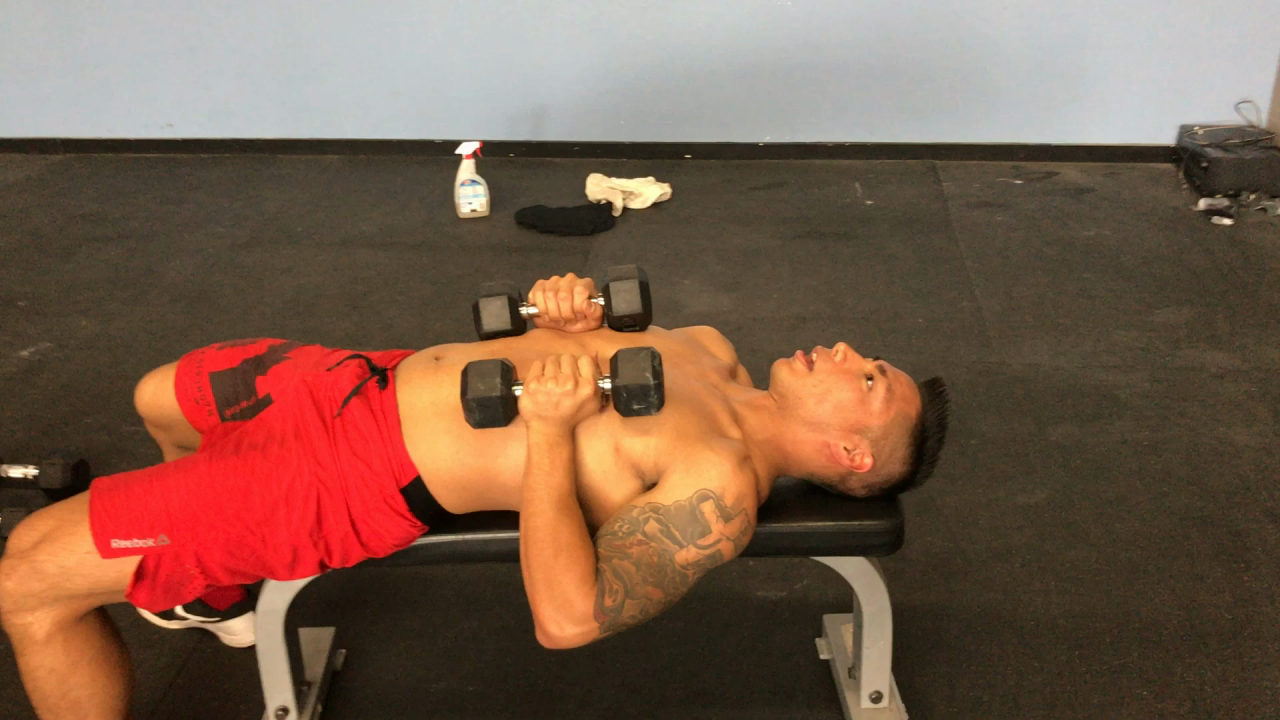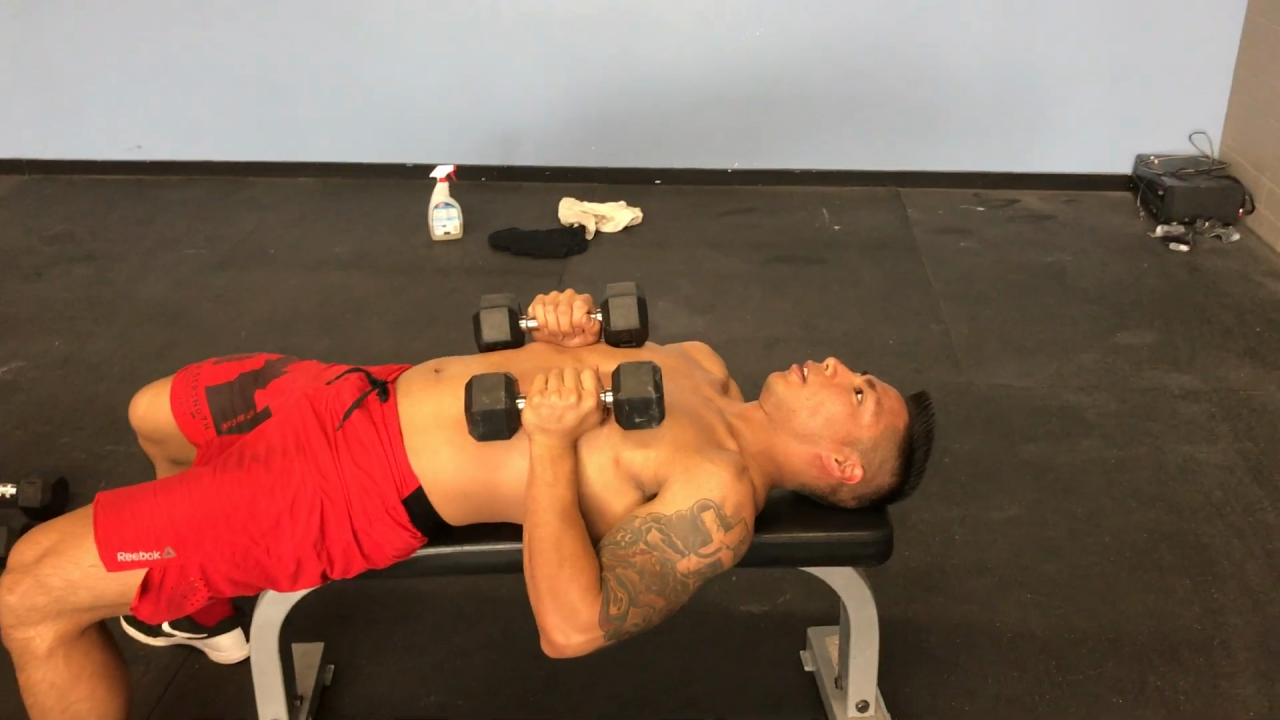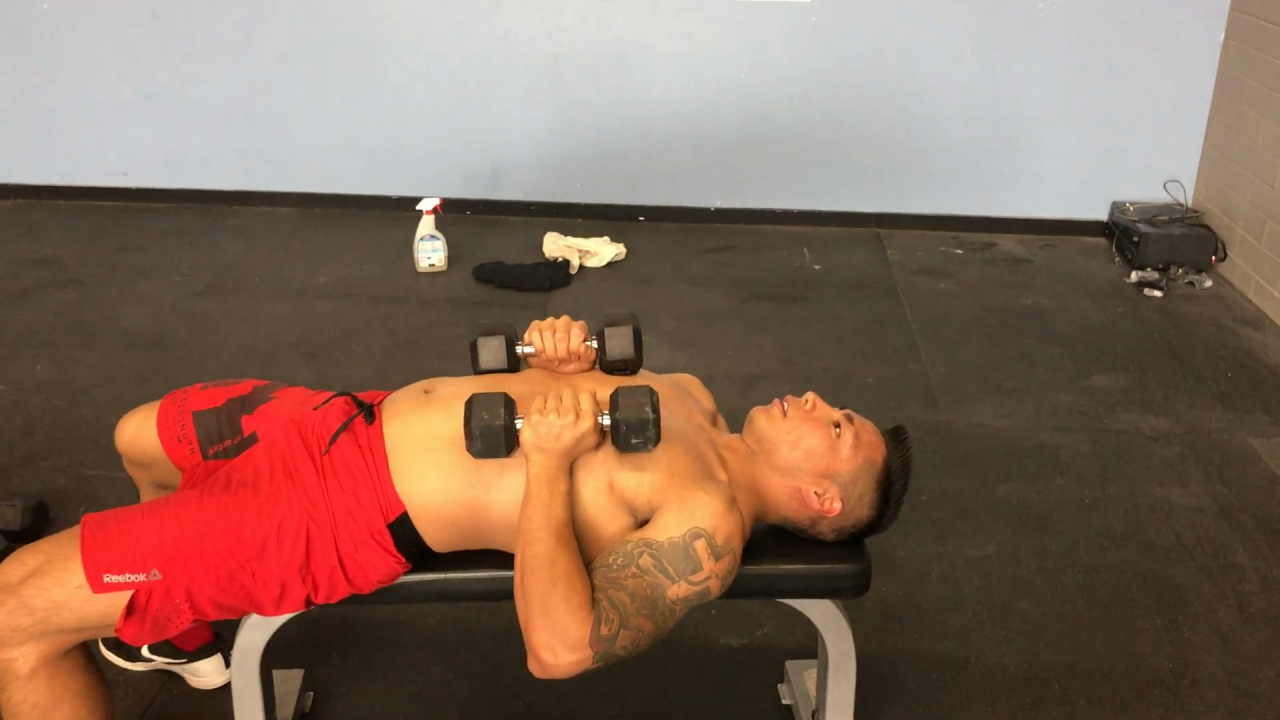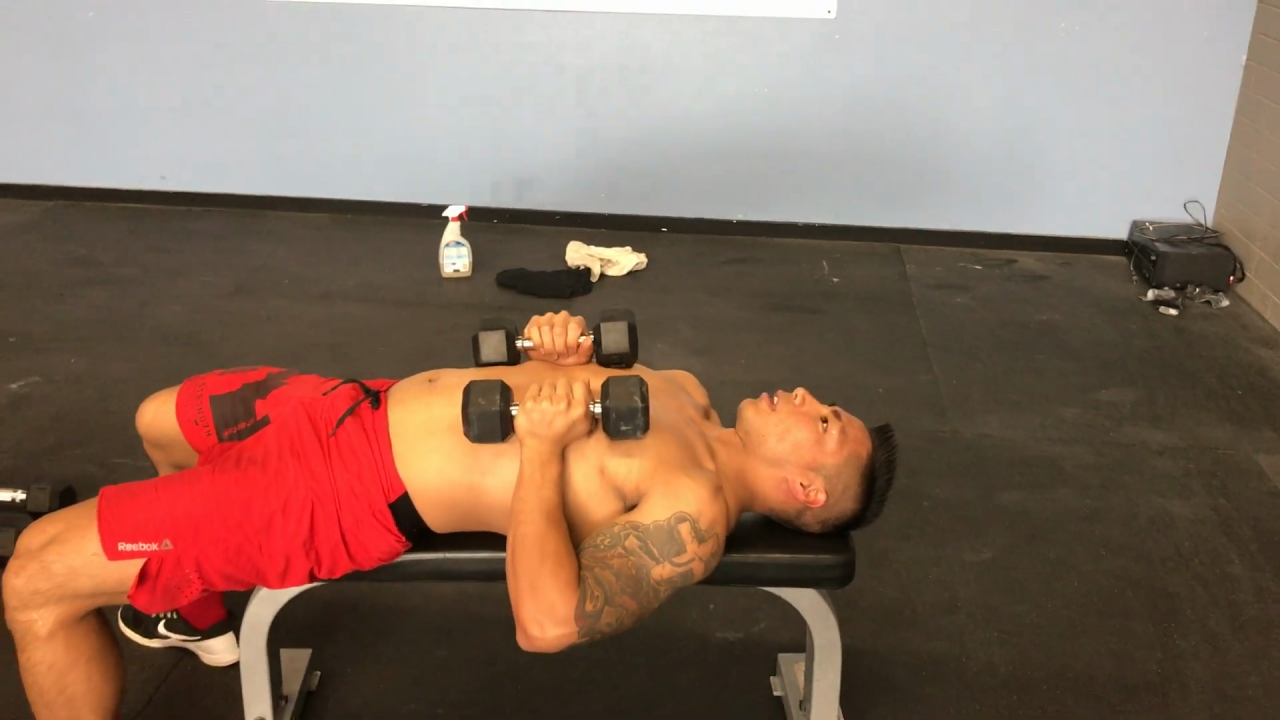
dt=0.7s
person 1, frame 1
left shoulder: (721, 490)
right shoulder: (712, 353)
left elbow: (565, 617)
right elbow: (600, 355)
left wrist: (549, 428)
right wrist: (566, 310)
left hip: (364, 473)
right knee: (161, 398)
right ankle: (212, 588)
person 1, frame 2
left shoulder: (720, 501)
right shoulder: (706, 370)
left elbow: (570, 626)
right elbow: (595, 367)
left wrist: (551, 438)
right wrist: (563, 326)
left hip: (364, 486)
right knee: (155, 414)
right ankle: (198, 607)
person 1, frame 3
left shoulder: (708, 528)
right shoulder: (688, 397)
right elbow: (583, 390)
left wrist: (547, 462)
right wrist: (558, 358)
left hip: (349, 513)
right knee: (141, 439)
right ankle: (178, 635)
person 1, frame 4
left shoulder: (695, 515)
right shoulder: (684, 394)
left elbow: (546, 621)
right elbow: (580, 390)
left wrist: (541, 446)
right wrist: (555, 350)
left hip: (354, 494)
right knee: (161, 421)
right ankle: (196, 612)
